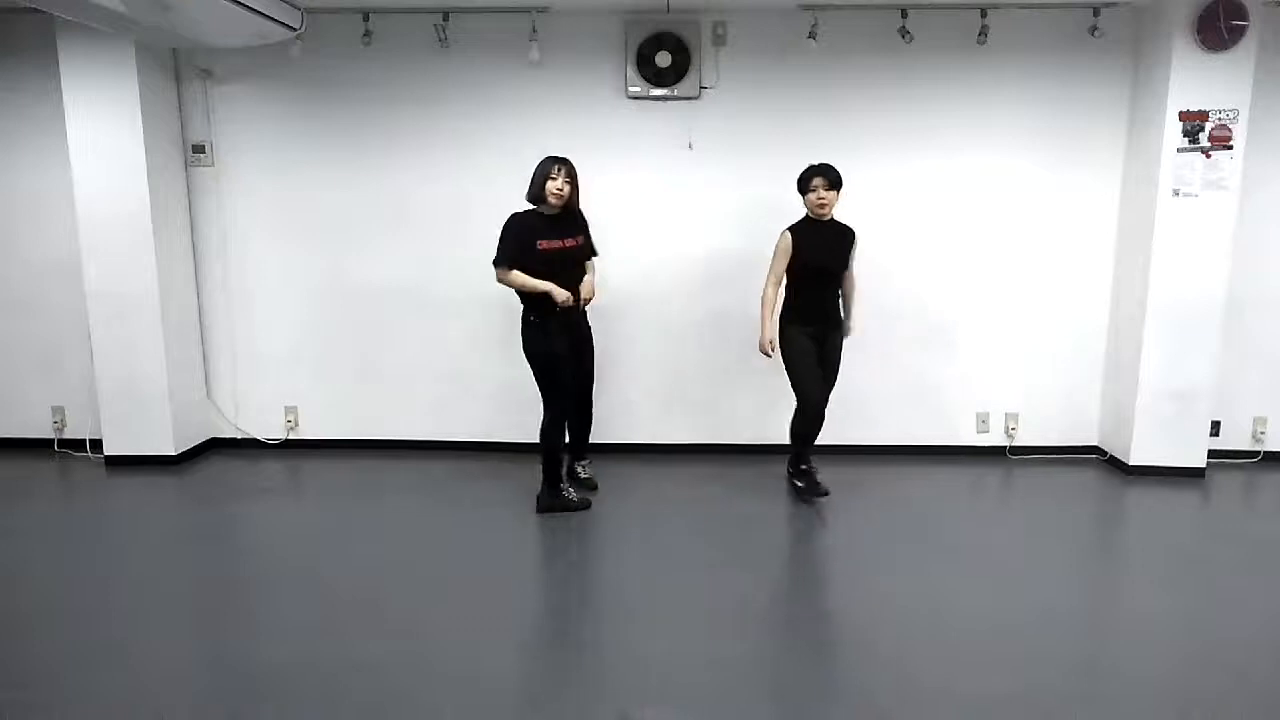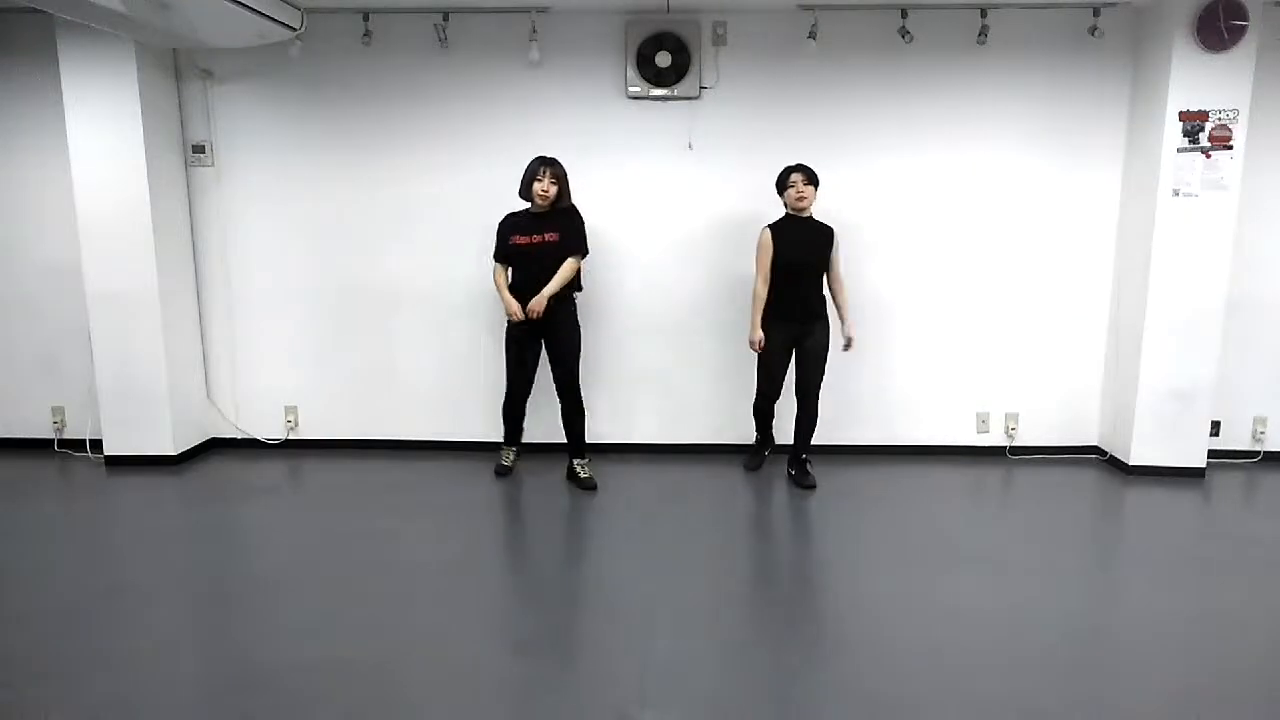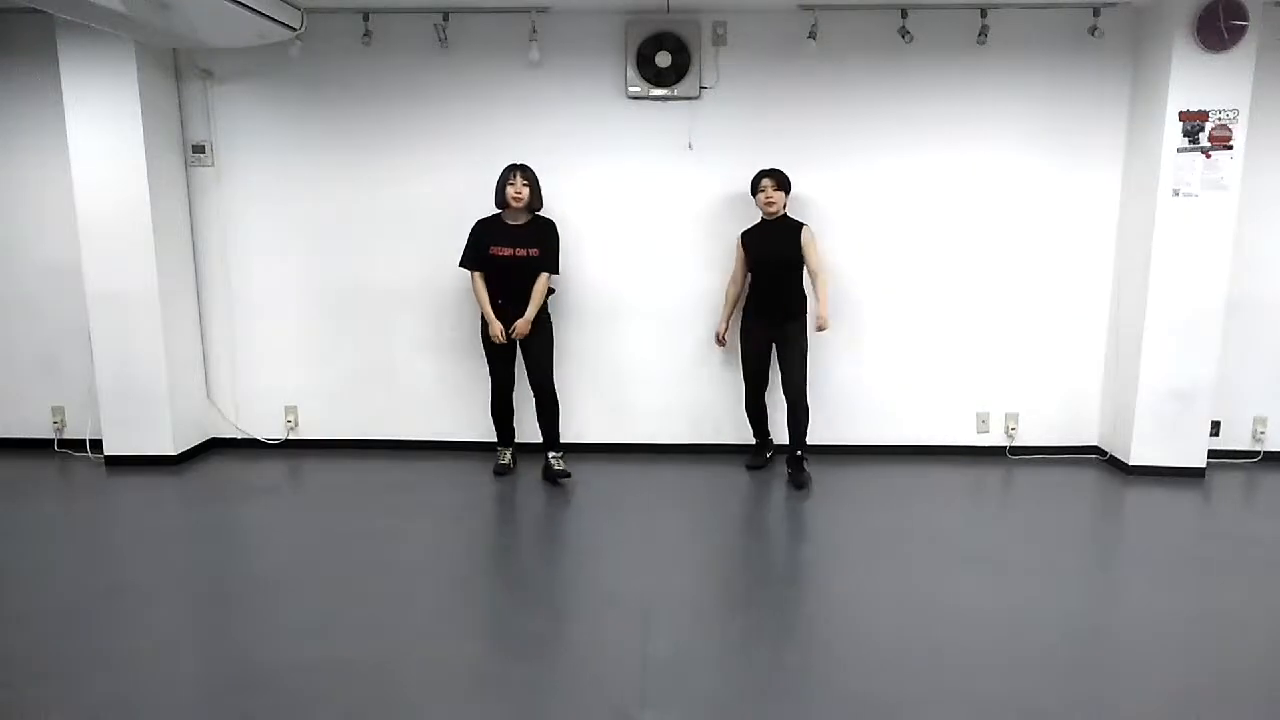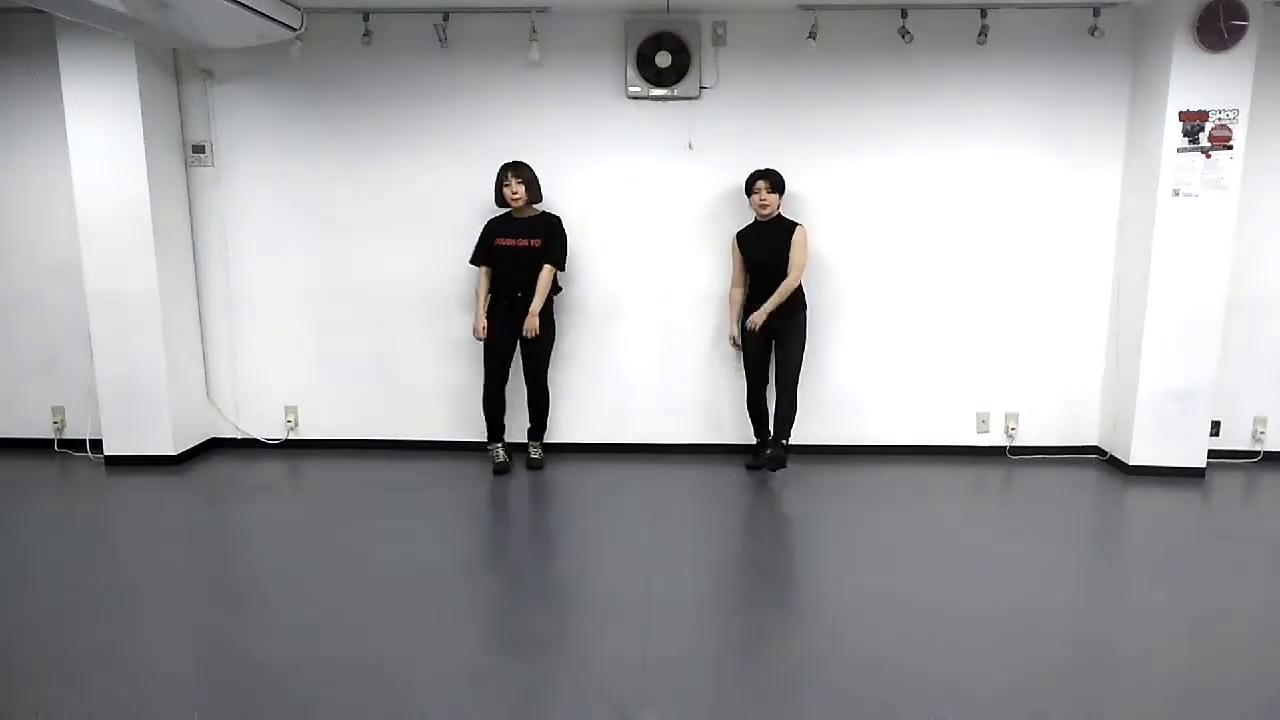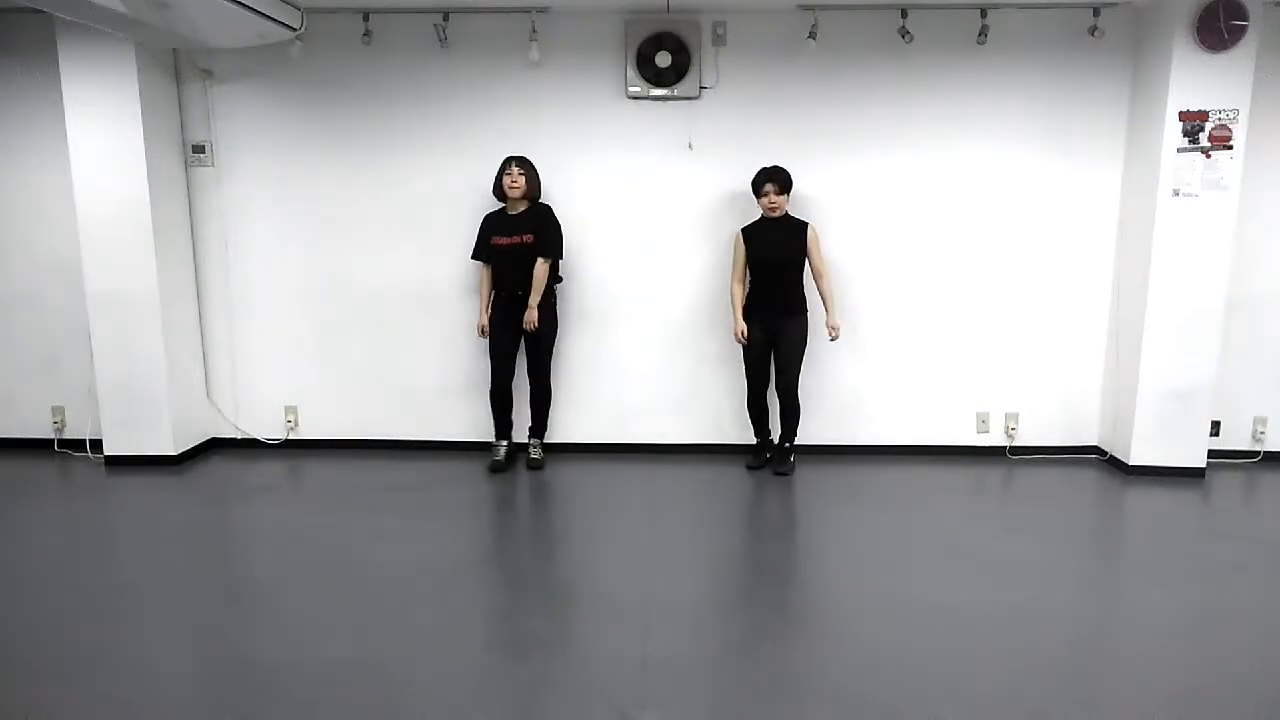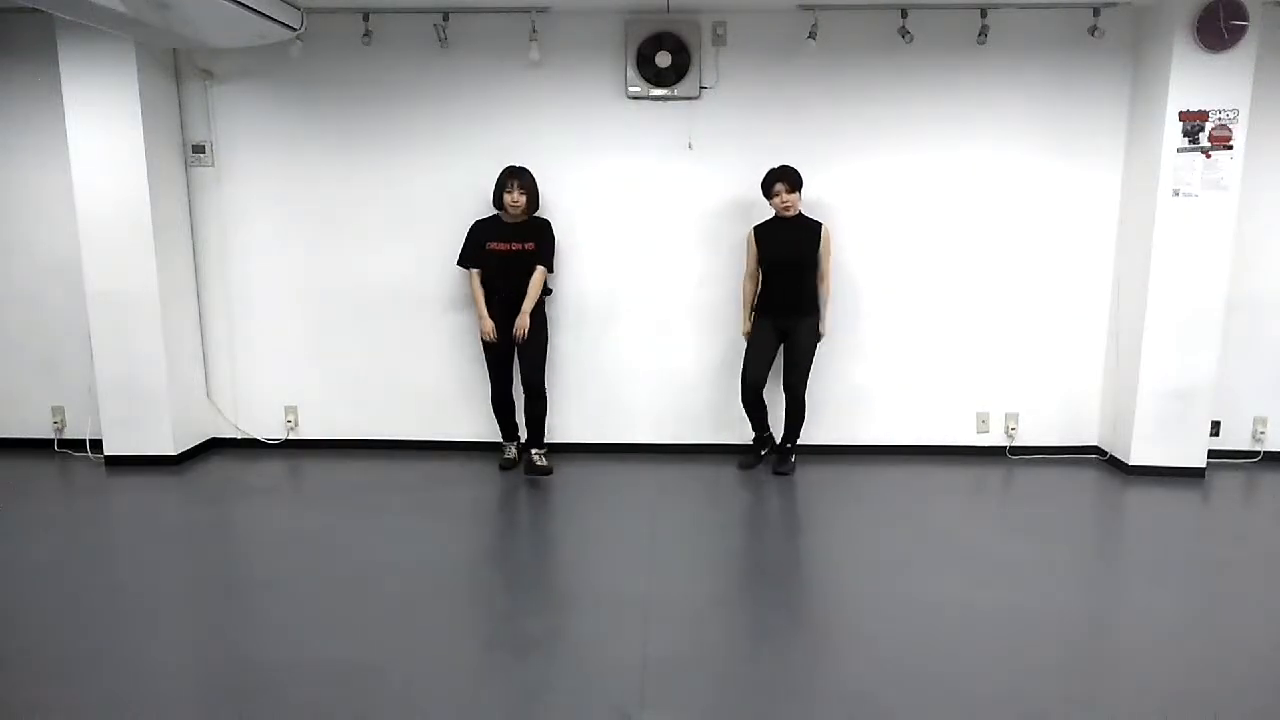
dt=0.4s
person 1, frame 1
left shoulder: (576, 219)
right shoulder: (521, 223)
left elbow: (587, 260)
right elbow: (504, 273)
left wrist: (588, 280)
right wrist: (550, 288)
left hip: (575, 320)
right hip: (540, 323)
left knee: (582, 397)
right knee: (557, 404)
left ankle: (578, 463)
right ankle: (552, 490)
person 1, frame 2
left shoulder: (568, 216)
right shoulder: (511, 223)
left elbow: (573, 261)
right elbow: (500, 267)
left wrist: (544, 295)
right wrist: (507, 299)
left hip: (560, 313)
right hip: (521, 316)
left knee: (569, 388)
right knee: (517, 388)
left ankle: (577, 461)
right ankle: (510, 448)
person 1, frame 3
left shoulder: (544, 229)
right shoulder: (484, 229)
left elbow: (544, 277)
right elbow: (477, 277)
left wrist: (528, 319)
right wrist: (491, 320)
left hip: (535, 317)
right hip: (496, 317)
left knee: (544, 384)
right knee: (501, 387)
left ankle: (553, 456)
right ankle: (505, 449)
person 1, frame 4
left shoulder: (550, 224)
right shoulder: (494, 227)
left elbow: (549, 270)
right elbow: (484, 272)
left wrist: (534, 313)
right wrist: (480, 314)
left hip: (537, 312)
right hip: (501, 312)
left knee: (536, 380)
right knee: (494, 380)
left ankle: (535, 443)
right ankle: (496, 445)
person 1, frame 5
left shoulder: (542, 215)
right shoulder: (491, 222)
left elbow: (543, 262)
right elbow: (487, 269)
left wrist: (533, 307)
right wrist: (483, 312)
left hip: (539, 306)
right hip: (503, 308)
left knee: (539, 377)
right knee: (500, 376)
left ankle: (536, 442)
right ankle: (502, 443)
person 1, frame 6
left shoulder: (540, 228)
right shoulder: (482, 229)
left elbow: (540, 272)
right elbow: (475, 275)
left wrist: (525, 313)
right wrist: (483, 317)
left hip: (530, 314)
right hip: (496, 315)
left knee: (534, 382)
right knee: (500, 384)
left ankle: (535, 449)
right ankle: (510, 443)
person 2, frame 1
left shoulder: (846, 235)
right shoulder: (792, 236)
right elbow: (772, 284)
left wrist: (847, 317)
right wrist: (767, 329)
left hip: (830, 327)
right hip: (797, 328)
left knee: (820, 401)
right knee: (809, 399)
left ankle: (797, 462)
right ankle: (803, 471)
person 2, frame 2
left shoulder: (827, 233)
right shoulder: (772, 233)
left elbow: (835, 281)
right elbow: (762, 283)
left wrist: (846, 322)
right wrist: (756, 326)
left hip: (815, 325)
right hip: (779, 324)
left knee: (809, 396)
right knee: (767, 392)
left ankle: (798, 462)
right ankle: (763, 442)
person 2, frame 3
left shoulder: (800, 231)
right shoulder: (747, 237)
left elbow: (816, 272)
right elbow: (737, 282)
left wrist: (822, 306)
right wrist: (724, 320)
left hip: (791, 320)
right hip: (755, 321)
left knee: (795, 391)
right knee: (754, 389)
left ankle: (797, 460)
right ankle: (763, 444)
person 2, frame 4
left shoulder: (795, 231)
right shoulder: (742, 237)
left elbow: (793, 279)
right elbow: (738, 284)
left wrist: (764, 312)
right wrist: (734, 324)
left hip: (790, 318)
right hip: (754, 317)
left knee: (786, 383)
right knee: (755, 385)
left ankle: (780, 444)
right ankle: (762, 443)
person 2, frame 5
left shoulder: (804, 230)
right shoulder: (746, 235)
left elbow: (820, 274)
right elbow: (738, 281)
left wrist: (831, 314)
right wrist: (738, 318)
left hip: (792, 319)
right hip: (756, 320)
left knee: (788, 386)
right knee: (756, 387)
left ankle: (786, 448)
right ankle: (763, 444)
person 2, frame 6
left shoulder: (817, 231)
right shoulder: (758, 233)
left elbow: (822, 278)
right elbow: (751, 279)
left wrist: (822, 318)
right wrist: (747, 319)
left hip: (804, 320)
right hip: (767, 319)
left knee: (795, 388)
right knee: (751, 383)
left ankle: (788, 448)
right ankle: (762, 439)
